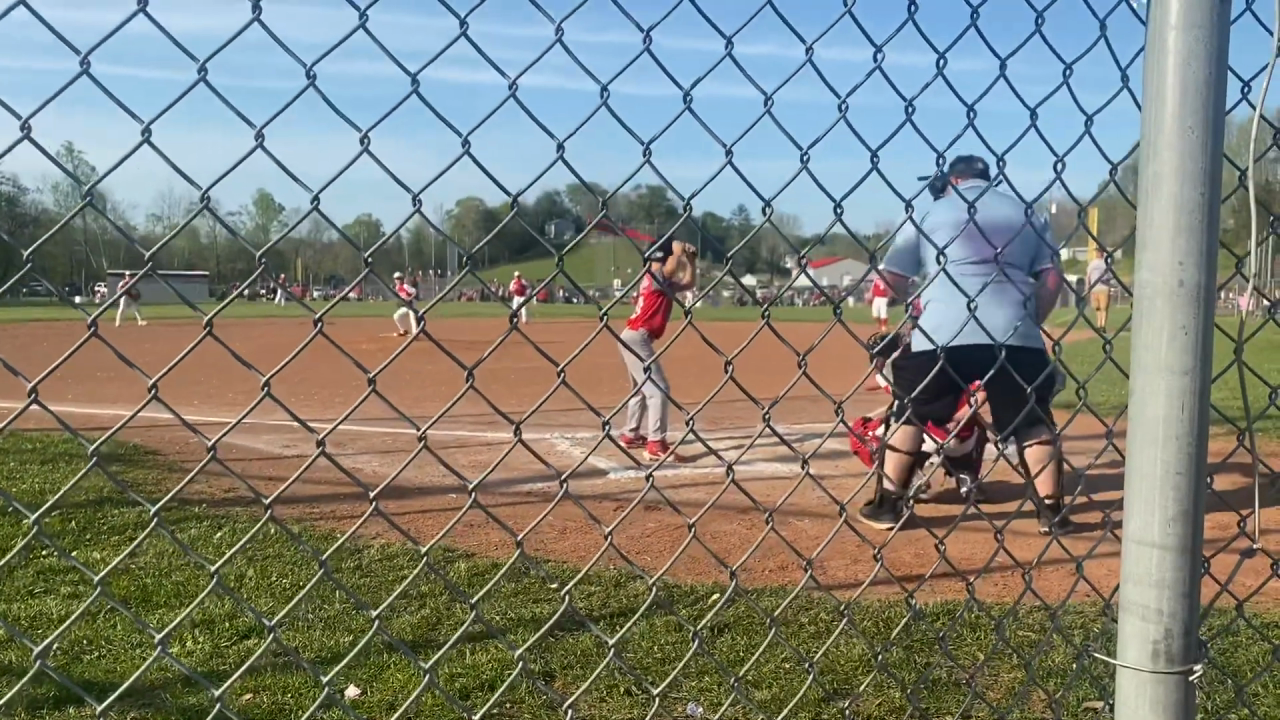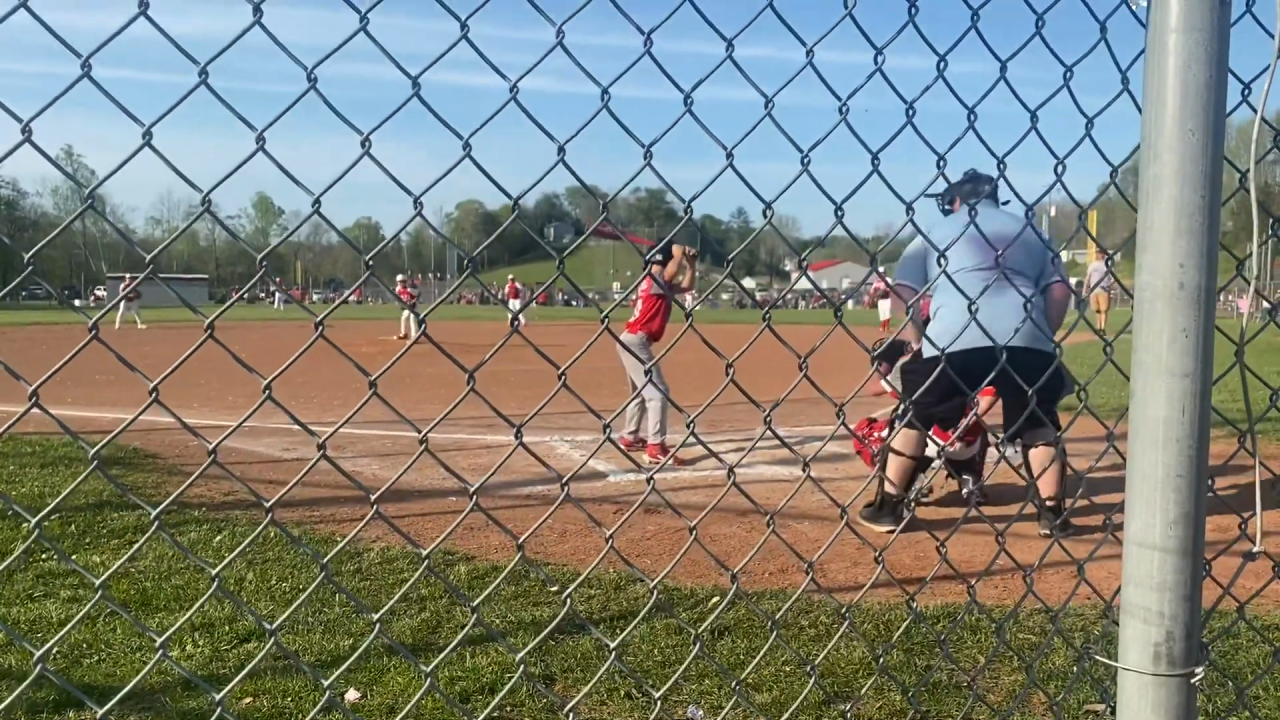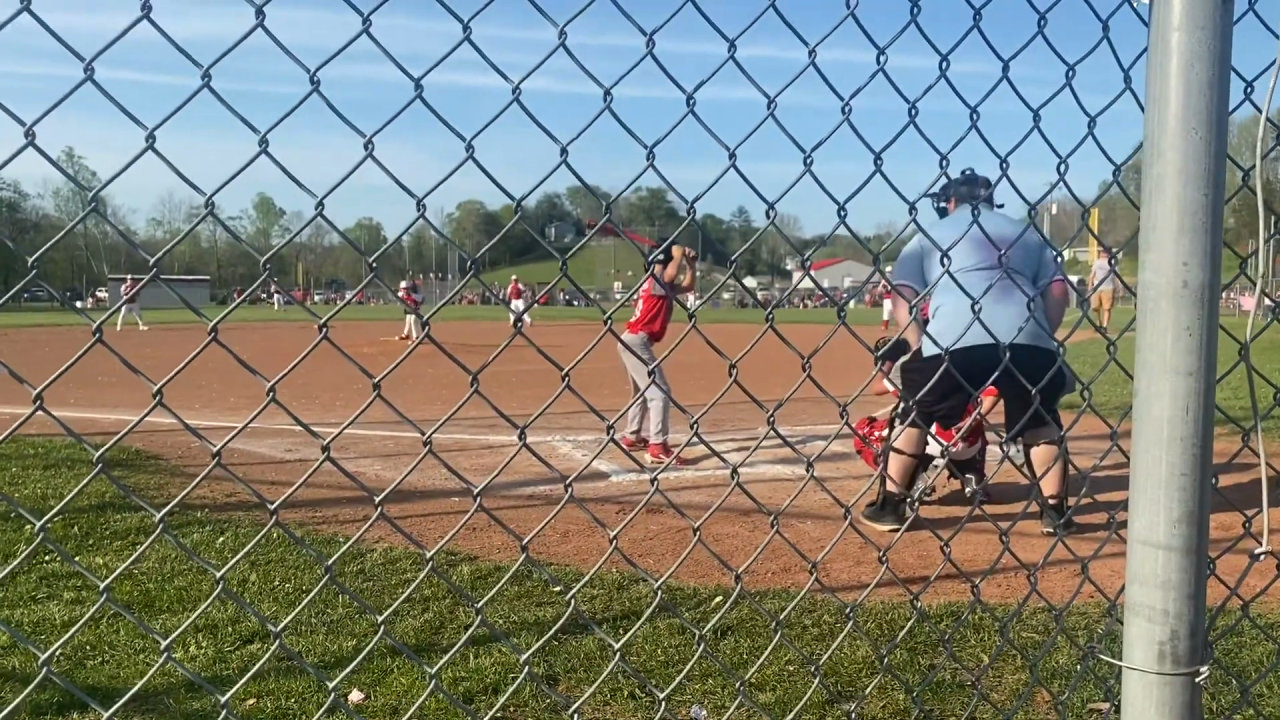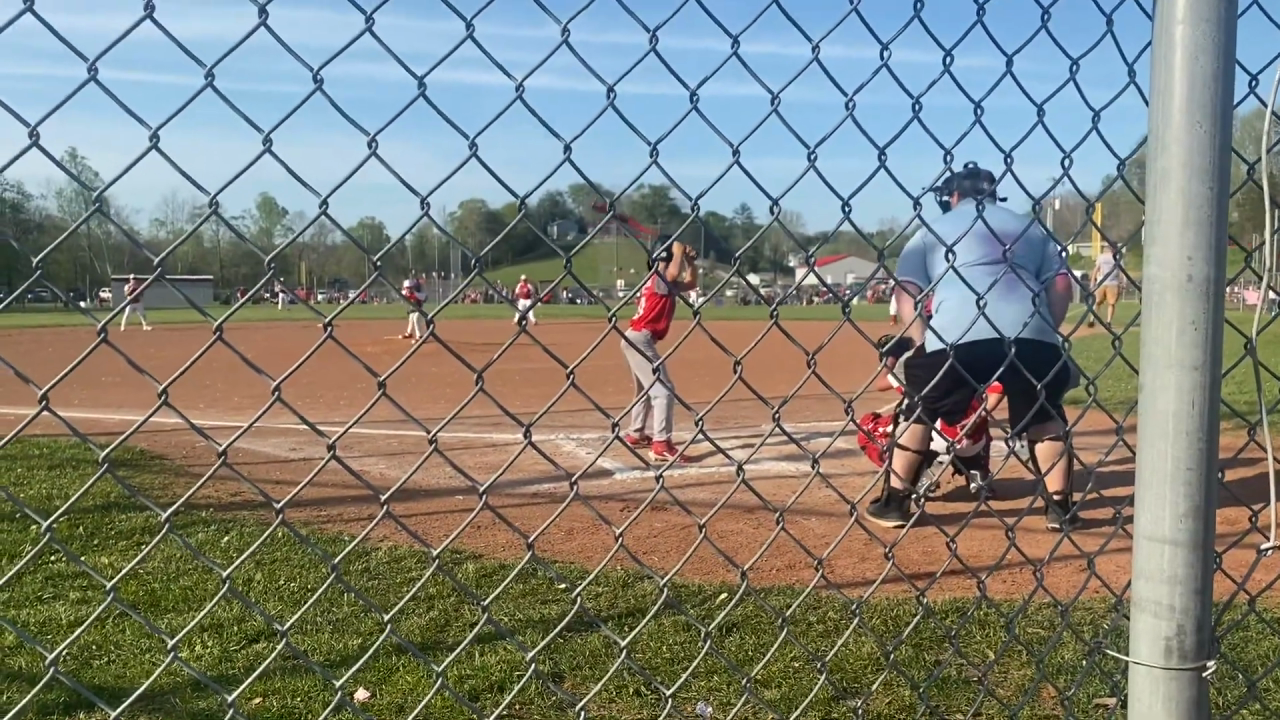
dt=0.4s
person 1, frame 1
left shoulder: (931, 210)
right shoulder: (1025, 213)
left elbow: (893, 278)
right elbow: (1051, 277)
right wrist: (1029, 323)
left hip: (942, 333)
right hip: (1014, 333)
left knee: (909, 412)
right knee: (1032, 418)
left ankle: (887, 503)
right ankle: (1052, 509)
person 1, frame 2
left shoulder: (937, 230)
right shoulder: (1029, 229)
left elbow: (902, 293)
right elbow: (1059, 291)
left wrist: (917, 346)
right wrist: (1043, 338)
left hip: (953, 339)
right hip: (1025, 338)
left knee: (915, 414)
right knee: (1039, 421)
left ankle: (887, 506)
right ankle: (1052, 513)
person 1, frame 3
left shoulder: (931, 233)
right shoulder: (1026, 232)
left elbow: (902, 294)
right elbow: (1057, 290)
left wrist: (919, 351)
right wrist: (1043, 339)
left hip: (952, 339)
right hip: (1026, 337)
left knee: (914, 413)
right knee: (1040, 419)
left ankle: (890, 505)
right ankle: (1055, 510)
person 1, frame 4
left shoulder: (934, 228)
right shoulder: (1029, 226)
left elbow: (906, 290)
right elbow: (1060, 283)
left wrist: (922, 345)
right wrist: (1047, 333)
left hip: (955, 334)
right hip: (1029, 332)
left knee: (918, 409)
right knee: (1044, 414)
left ankle: (894, 501)
right ankle: (1060, 505)
person 2, frame 1
left shoulder: (660, 281)
right shoulder: (655, 276)
left elbow: (688, 283)
right elbow: (670, 268)
left wrist: (690, 259)
right wrist: (678, 249)
left hip: (634, 337)
right hip: (637, 338)
left knee: (642, 389)
right knee: (658, 389)
left ankle: (630, 435)
right ankle: (656, 445)
person 2, frame 2
left shoulder: (659, 284)
right shoulder: (654, 280)
left elbow: (687, 286)
right elbow: (671, 272)
left wrist: (691, 263)
right wrist: (678, 254)
left hip: (633, 340)
right hip: (636, 341)
left knee: (640, 392)
right knee: (658, 392)
left ankle: (629, 438)
right ankle: (655, 448)
person 2, frame 3
left shoulder: (660, 284)
right shoulder: (655, 281)
left elbow: (687, 286)
right elbow: (671, 274)
left wrist: (691, 263)
right wrist: (678, 254)
left hip: (633, 341)
right hip: (636, 341)
left knee: (642, 391)
right knee: (659, 392)
left ankle: (631, 437)
right ankle: (658, 447)
person 2, frame 4
left shoulder: (662, 280)
right shoulder: (658, 278)
left elbow: (690, 283)
right elbow: (673, 273)
left wrist: (690, 261)
right wrist: (678, 251)
left hip: (637, 338)
right hip: (640, 339)
left knee: (646, 389)
right knee: (663, 390)
left ankle: (635, 435)
right ankle: (661, 446)
